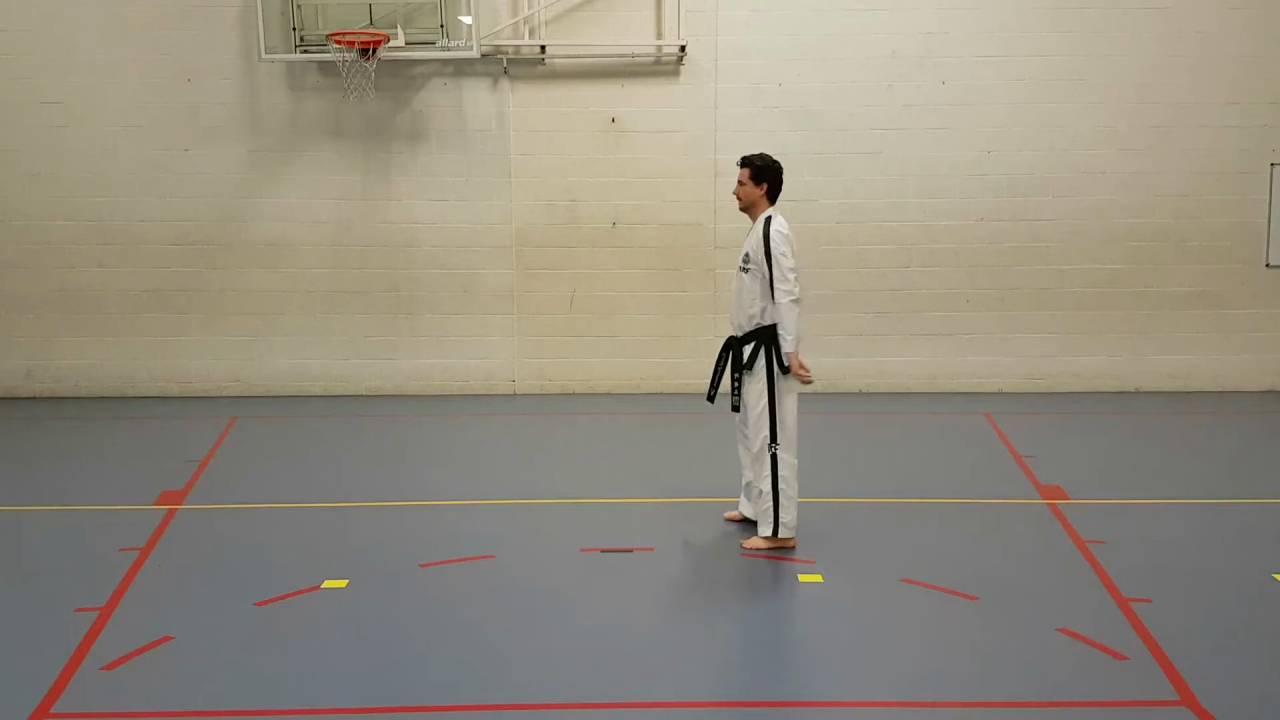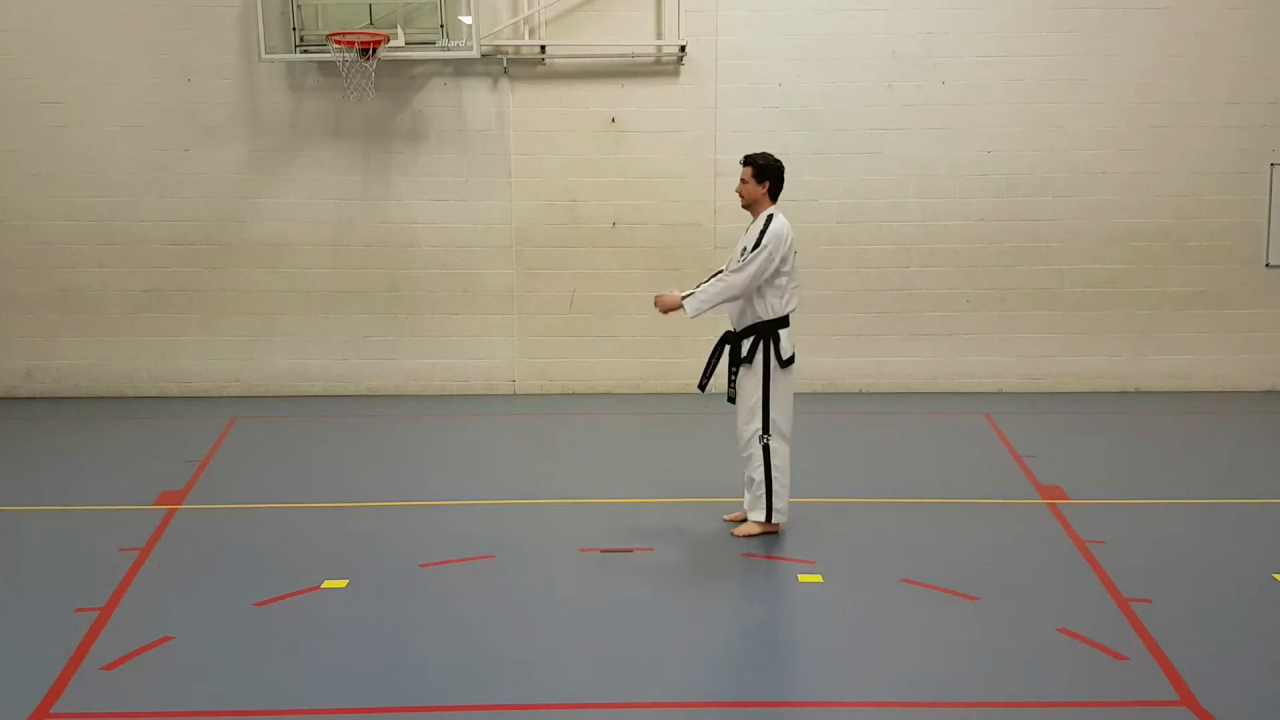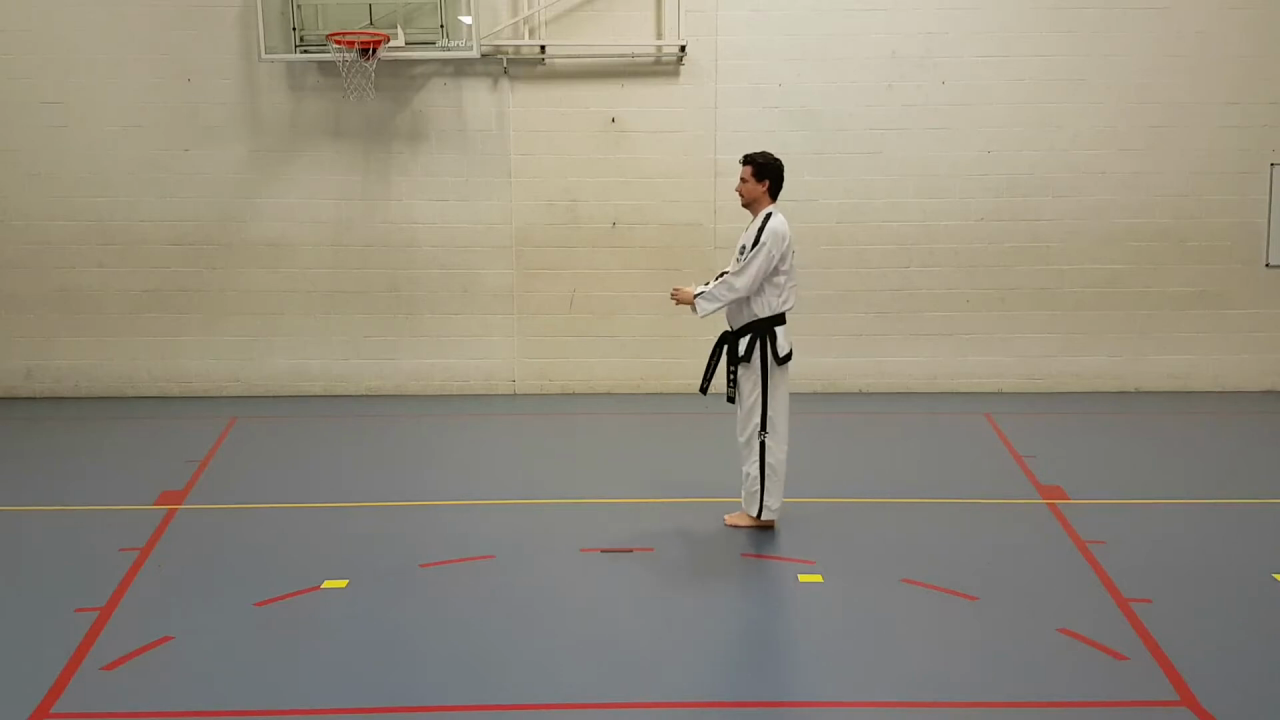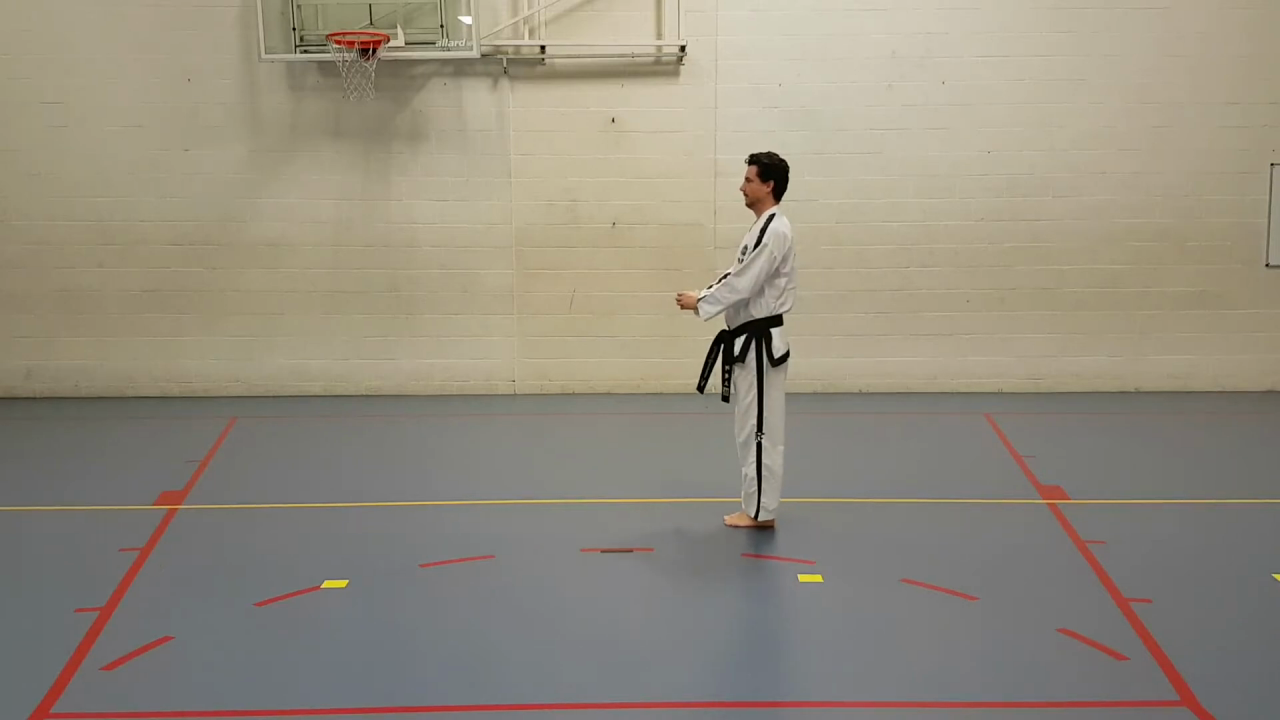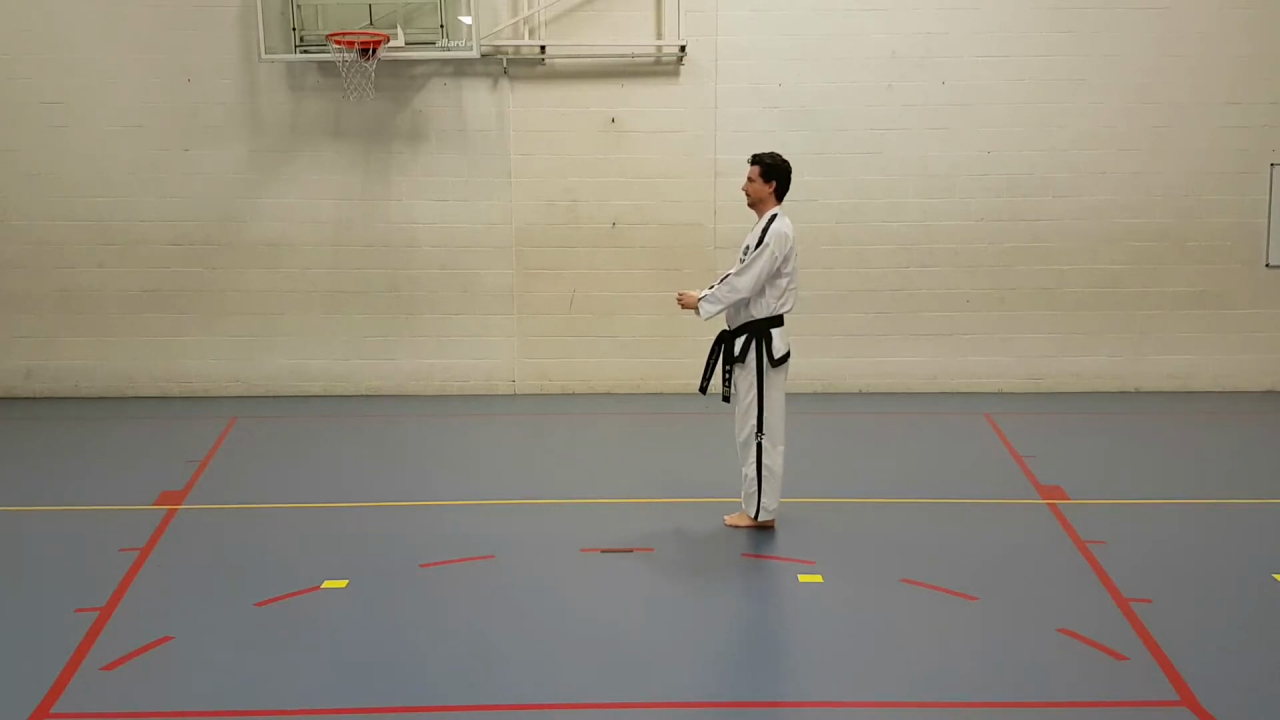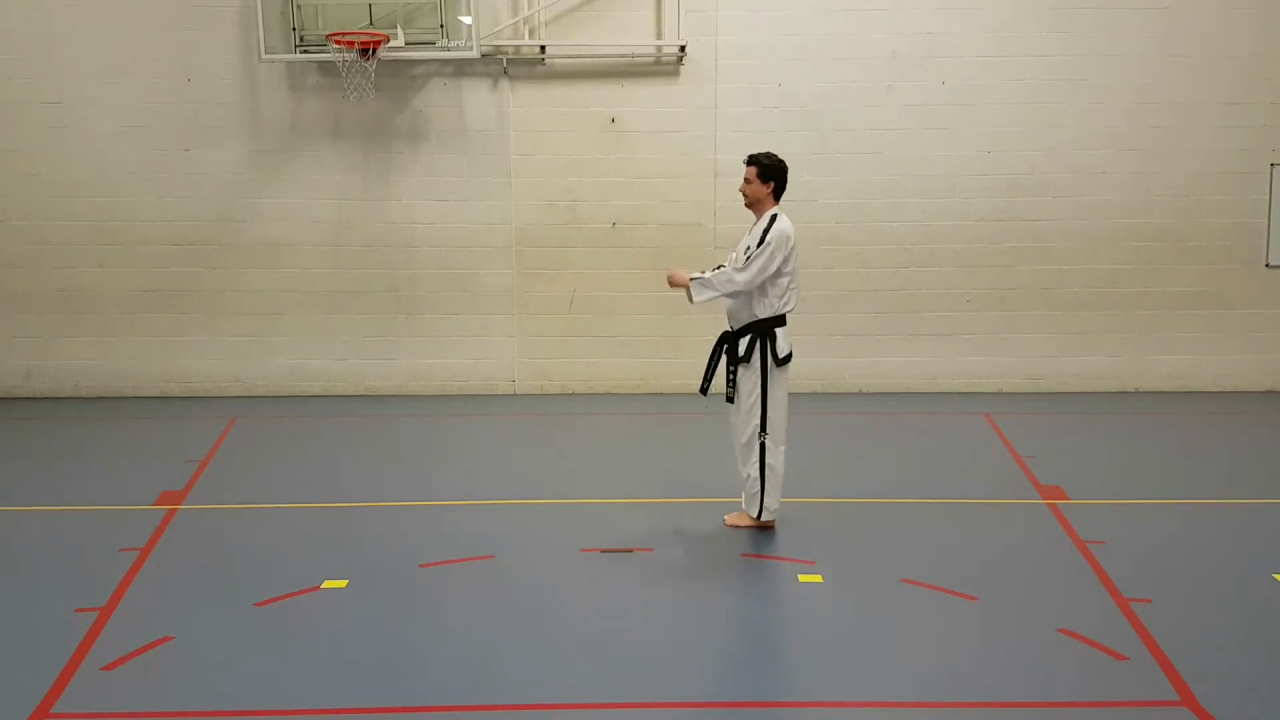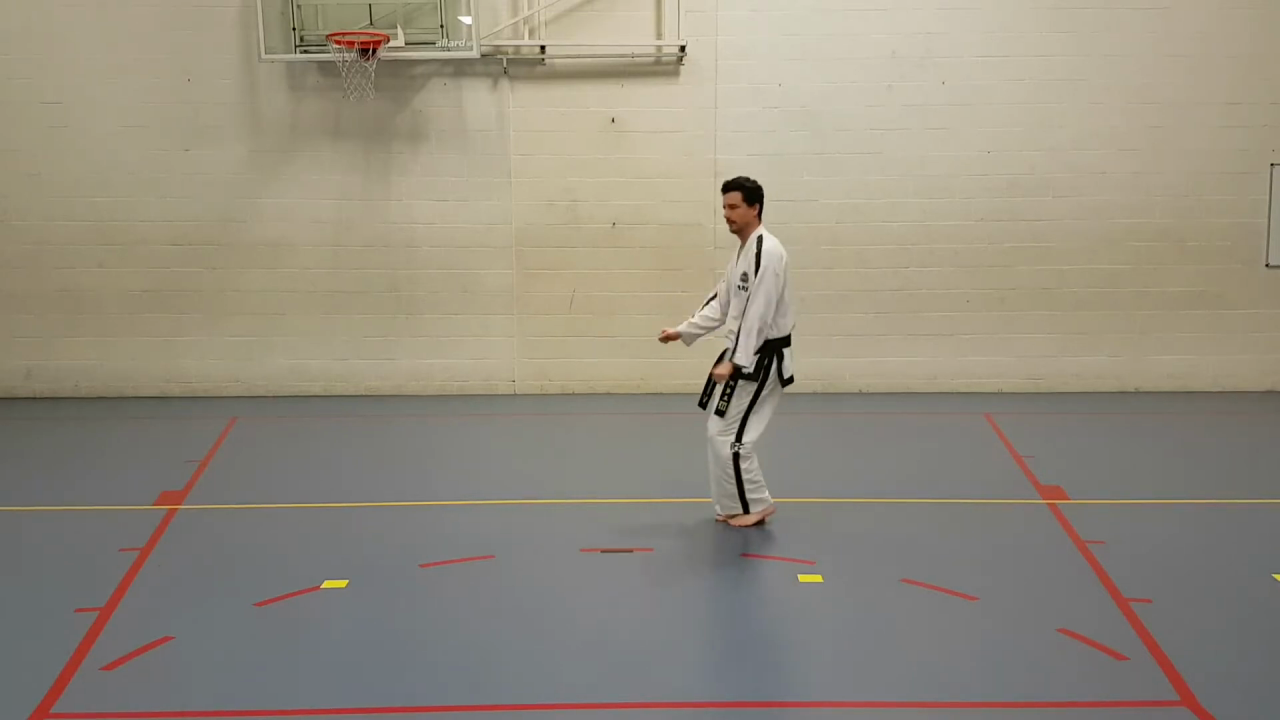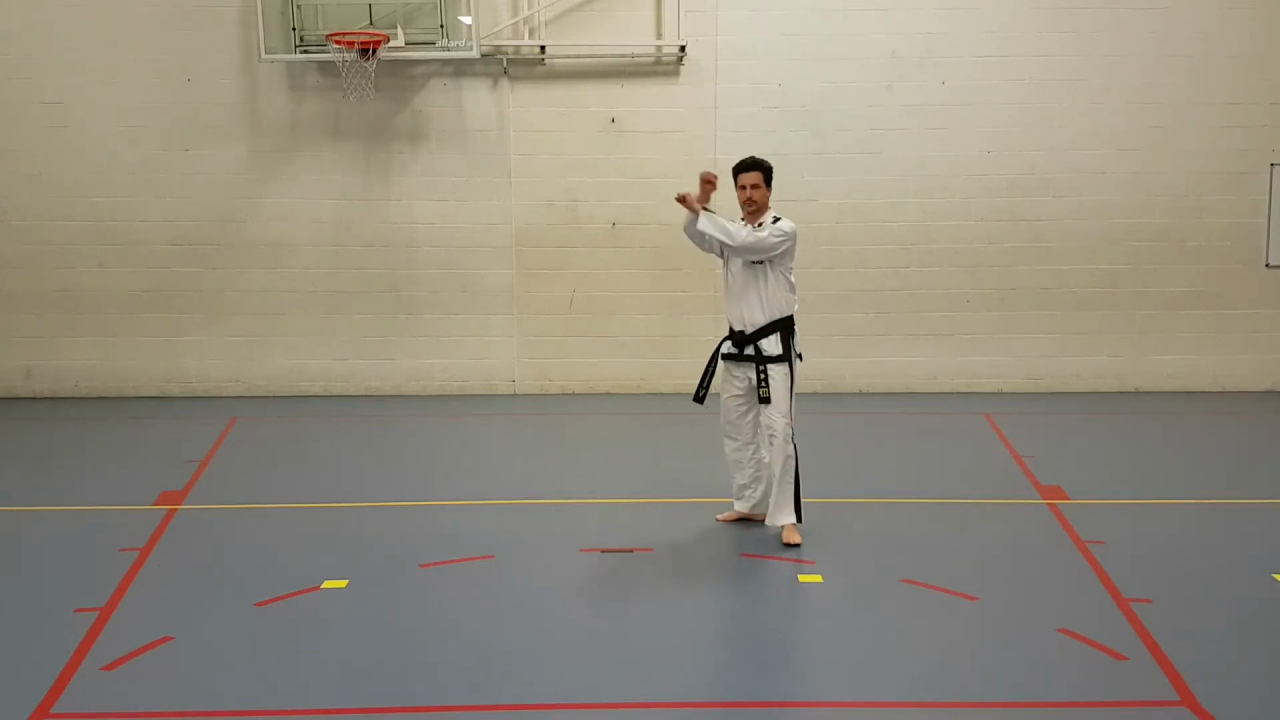
dt=0.5s
person 1, frame 1
left shoulder: (772, 232)
right shoulder: (760, 230)
left elbow: (786, 295)
left wrist: (791, 352)
left hip: (767, 351)
right hip: (754, 348)
left knee: (770, 439)
right knee: (750, 433)
left ankle: (779, 530)
right ankle: (754, 505)
person 1, frame 2
left shoulder: (774, 230)
right shoulder: (759, 227)
left elbow: (738, 282)
right elbow: (730, 273)
left wrist: (684, 302)
right wrist: (685, 296)
left hip: (766, 344)
right hip: (753, 341)
left knee: (763, 430)
right knee: (752, 428)
left ankle: (767, 514)
right ankle: (756, 506)
person 1, frame 3
left shoulder: (772, 229)
right shoulder: (760, 226)
left elbow: (742, 284)
right elbow: (733, 275)
left wrist: (696, 299)
right wrist: (697, 293)
left hip: (762, 341)
right hip: (752, 339)
left knee: (761, 427)
right knee: (752, 427)
left ankle: (762, 511)
right ankle: (756, 505)
person 1, frame 4
left shoulder: (774, 231)
right shoulder: (763, 227)
left elbow: (744, 285)
right elbow: (736, 276)
left wrist: (699, 303)
right wrist: (700, 297)
left hip: (759, 342)
right hip: (750, 340)
left knee: (760, 428)
right knee: (752, 428)
left ankle: (761, 511)
right ankle: (756, 506)
person 1, frame 5
left shoulder: (776, 231)
right shoulder: (766, 227)
left elbow: (745, 285)
right elbow: (738, 277)
left wrist: (700, 303)
right wrist: (702, 296)
left hip: (760, 342)
right hip: (752, 340)
left knee: (760, 428)
right knee: (752, 427)
left ankle: (761, 511)
right ankle: (756, 506)
person 1, frame 6
left shoulder: (777, 230)
right shoulder: (761, 228)
left elbow: (743, 276)
right elbow: (734, 270)
left wrist: (692, 283)
right wrist: (691, 279)
left hip: (762, 344)
right hip: (751, 342)
left knee: (761, 429)
right knee: (747, 428)
left ankle: (762, 511)
right ankle: (755, 504)
person 1, frame 7
left shoulder: (767, 251)
right shoulder: (744, 252)
left elbow: (759, 313)
right elbow: (720, 303)
left wrist: (733, 362)
right wrist: (684, 330)
left hip: (764, 360)
right hip: (749, 360)
left knee: (728, 437)
right knee: (722, 434)
left ankle: (756, 504)
right ankle: (741, 505)
person 1, frame 8
left shoulder: (782, 230)
right shoulder: (730, 228)
left elbow: (744, 241)
right elbow: (697, 233)
left wrist: (701, 211)
right wrist: (701, 203)
left hip: (774, 346)
right hip: (738, 346)
left knee: (777, 430)
right knee: (738, 429)
left ankle: (787, 520)
right ankle: (751, 505)
